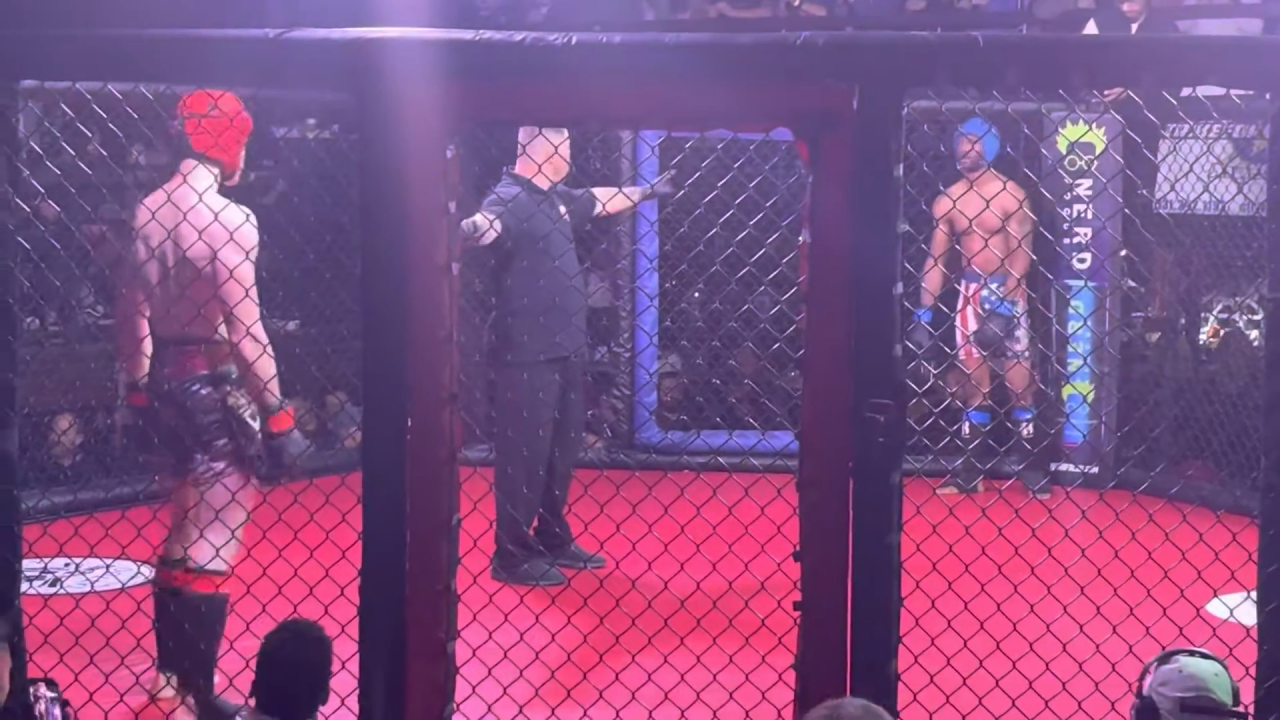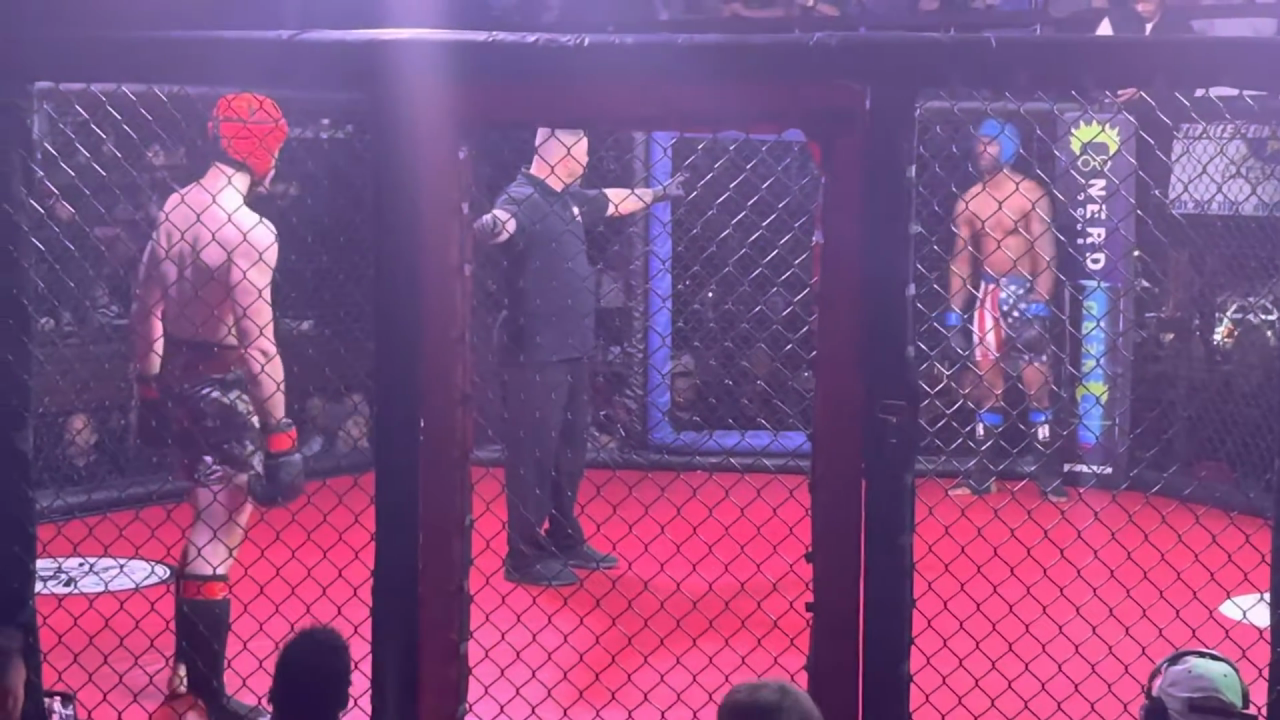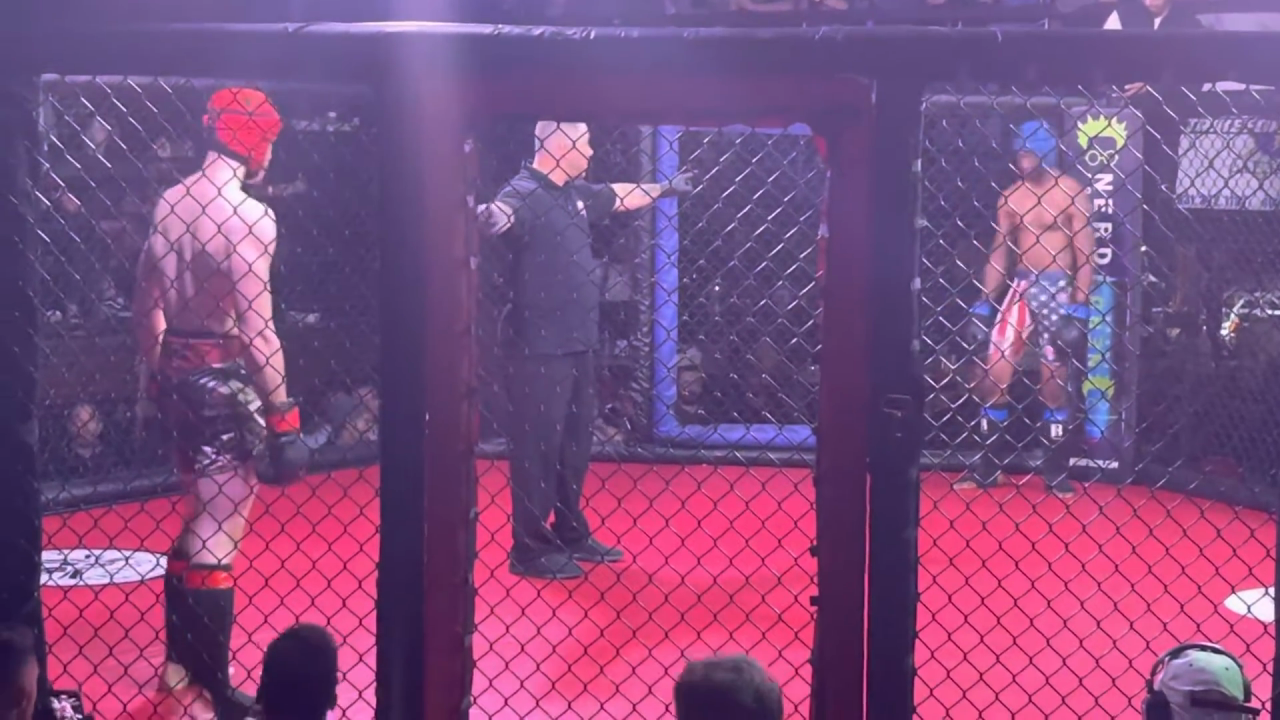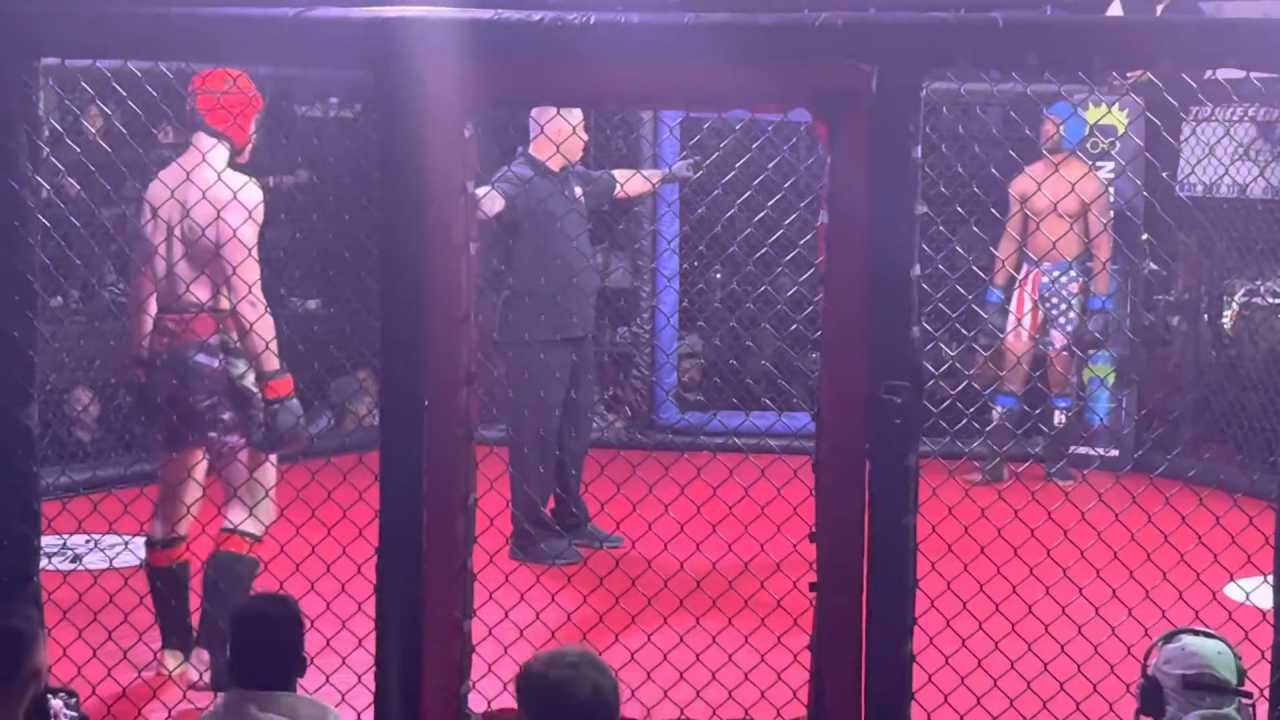
dt=0.4s
person 1, frame 1
left shoulder: (148, 210)
right shoulder: (229, 219)
left elbow: (131, 315)
right elbow: (246, 333)
left wrist: (139, 394)
right wrist: (278, 416)
left hip: (166, 380)
right hip: (214, 384)
left knee: (187, 527)
right knee: (216, 540)
left ankle: (173, 669)
person 1, frame 2
left shoulder: (175, 207)
right shoulder: (250, 229)
left elbow: (146, 308)
right elbow: (257, 347)
left wrist: (149, 387)
right wrist: (280, 439)
left hip: (177, 378)
right hip: (222, 385)
left knee: (208, 529)
right knee: (215, 542)
left ankle: (189, 661)
person 1, frame 3
left shoulder: (171, 201)
right shoulder: (249, 215)
left elbow: (147, 303)
right elbow: (257, 331)
left wrist: (156, 377)
right wrist: (282, 418)
left hip: (176, 370)
right hip: (221, 378)
left knee: (199, 519)
right knee: (218, 534)
left ankle: (180, 660)
person 1, frame 4
left shoulder: (161, 184)
right shoulder: (237, 189)
left elbow: (142, 288)
right elbow: (247, 301)
left wrist: (146, 364)
right wrist: (277, 387)
left hip: (166, 352)
right hip: (214, 354)
left knee: (175, 501)
right knee: (253, 500)
left ankle: (175, 643)
right ankle: (212, 651)
person 2, frame 1
left shoulder: (556, 197)
right shoulder: (507, 199)
left elbow: (599, 201)
right elbow: (486, 223)
left wrist: (644, 192)
right wrist: (471, 230)
left hip: (565, 348)
right hip: (526, 353)
left knee: (563, 448)
right knee: (525, 452)
left ankle: (553, 539)
right ankle: (513, 554)
person 2, frame 2
left shoulder: (570, 198)
right shoulder: (522, 198)
left elbow: (611, 201)
right elbow: (503, 221)
left wrist: (658, 194)
right wrist: (489, 226)
left hip: (573, 349)
right hip: (536, 355)
left knee: (570, 450)
right knee: (534, 452)
left ankle: (565, 540)
right ankle: (526, 555)
person 2, frame 3
left shoulder: (576, 192)
right shoulder: (524, 192)
left elbow: (619, 197)
right elbow: (502, 213)
left wrist: (665, 189)
right wrist: (487, 217)
left hip: (578, 342)
right hip: (540, 348)
left knee: (575, 444)
right knee: (539, 446)
left ankle: (571, 534)
right ankle: (531, 549)
person 2, frame 4
left shoulder: (575, 178)
right shoulder: (519, 178)
left elbow: (620, 183)
right elbow: (493, 200)
left wrist: (666, 175)
right wrist: (475, 201)
left hip: (575, 329)
right hip: (535, 334)
left knee: (574, 430)
right knee: (537, 433)
left ankle: (570, 520)
right ankle: (530, 534)
person 3, frame 1
left shoulder: (1013, 195)
right shoulder: (947, 200)
left elbow: (1022, 256)
right elbow: (936, 259)
left wrist: (1004, 307)
right wrist: (924, 313)
left hip: (1008, 293)
right hip: (969, 293)
left knee: (1020, 383)
right knee: (975, 384)
left ankle: (1032, 468)
right ankle: (970, 470)
person 3, frame 2
left shoulder: (1031, 194)
right shoulder: (968, 201)
left elbow: (1046, 255)
right elbow: (961, 260)
left wrist: (1038, 309)
right wrist: (954, 316)
left hip: (1025, 293)
right hip: (988, 294)
left knee: (1037, 383)
right knee: (987, 384)
left ankle: (1047, 472)
right ankle: (983, 471)
person 3, frame 3
left shoulder: (1072, 193)
right shoulder: (1011, 197)
left elbow: (1085, 257)
right elbow: (998, 254)
left wrist: (1078, 312)
right wrist: (982, 309)
left hip: (1057, 290)
right hip: (1019, 289)
left knee: (1055, 381)
right knee: (994, 376)
left ankle: (1056, 470)
right ankle: (988, 465)
person 3, frame 4
left shoulder: (1089, 182)
right shoulder: (1023, 180)
left elbow: (1102, 245)
right elbow: (1010, 239)
left wrist: (1100, 304)
right wrist: (995, 295)
left hip: (1068, 280)
right hip: (1029, 277)
left knee: (1061, 370)
right knee: (1011, 364)
left ankle: (1056, 458)
right ankle: (994, 459)
